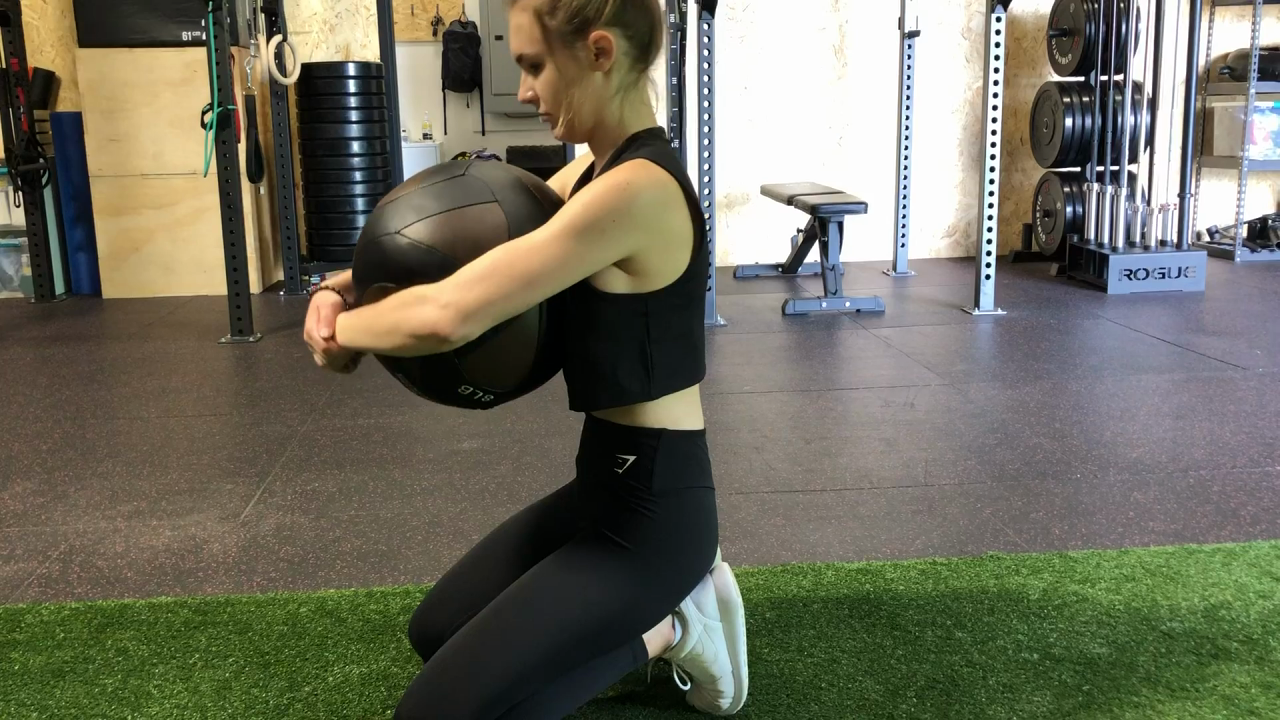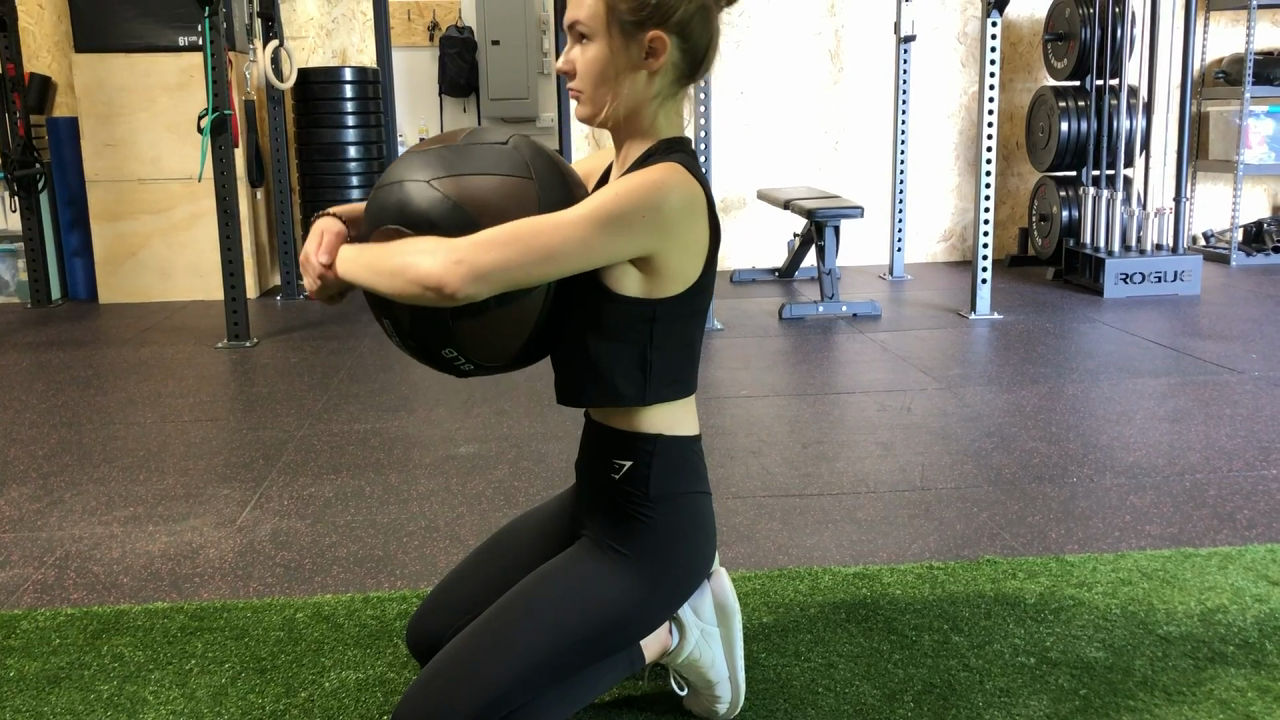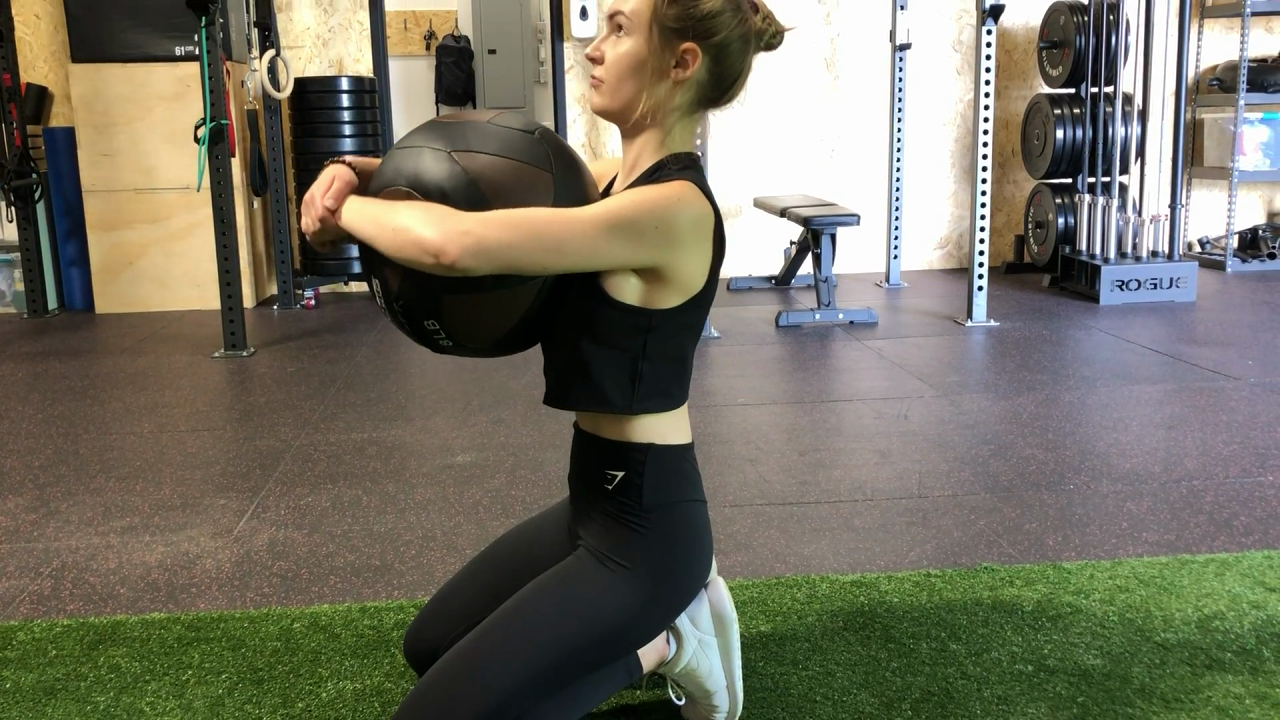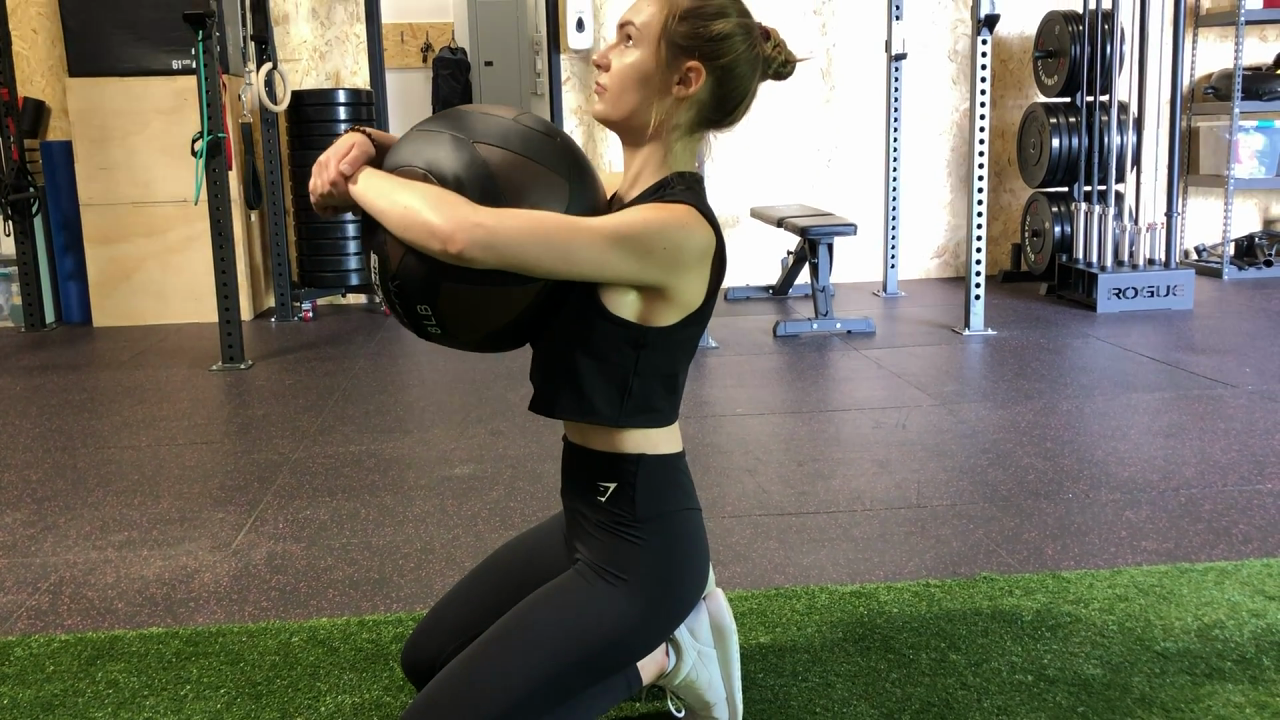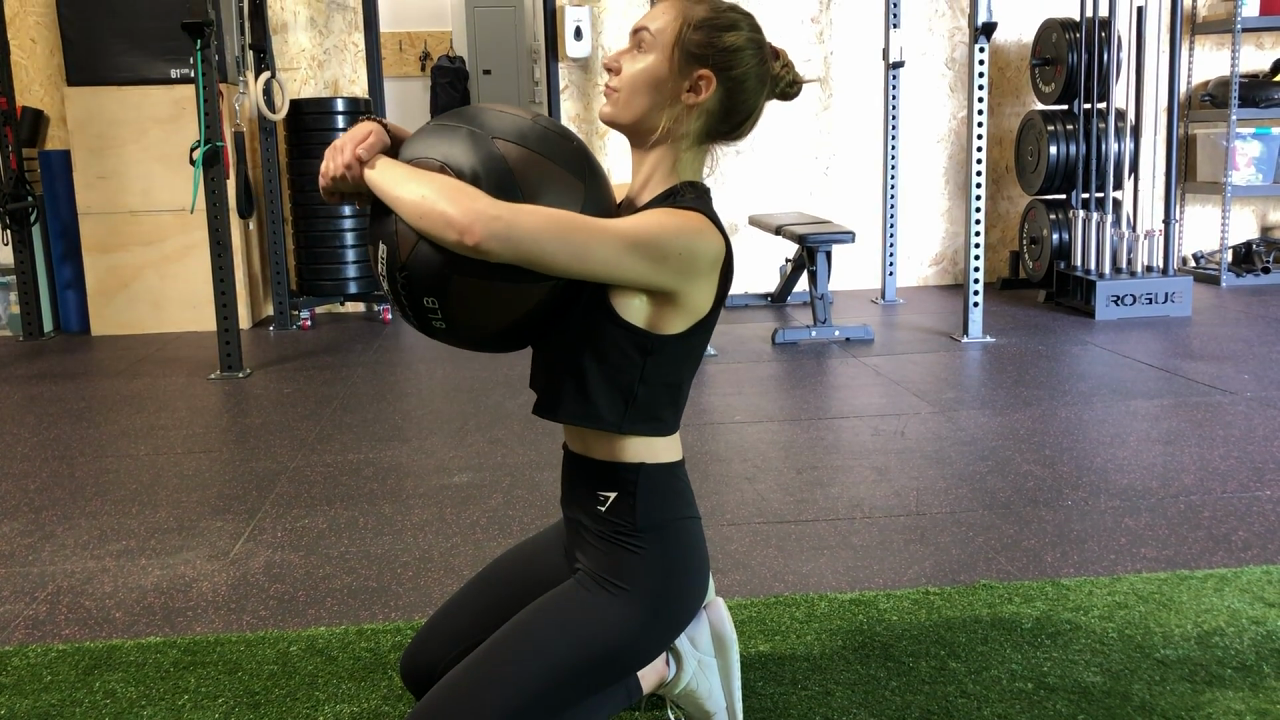
dt=0.5s
person 1, frame 1
left shoulder: (638, 188)
right shoulder: (599, 170)
left elbow: (449, 314)
left wrist: (343, 332)
right wrist: (344, 286)
left hip: (652, 508)
right hip: (608, 479)
right knee: (434, 631)
left ankle: (665, 628)
right ankle: (660, 607)
person 1, frame 2
left shoulder: (662, 192)
right shoulder: (614, 169)
left elbow: (452, 272)
left wrist: (341, 257)
right wrist: (343, 218)
left hip: (651, 514)
right hip: (606, 485)
right knee: (432, 637)
left ankle: (660, 635)
right ankle: (658, 610)
person 1, frame 3
left shoulder: (672, 207)
right shoulder: (619, 178)
left elbow: (456, 243)
left wrist: (346, 211)
right wrist: (354, 173)
left hip: (644, 523)
right hip: (600, 496)
right knee: (429, 647)
left ankle: (660, 643)
right ankle: (656, 621)
person 1, frame 4
left shoulder: (675, 228)
right shoulder: (627, 195)
left elbow: (462, 233)
left wrist: (357, 180)
right wrist: (370, 145)
left hip: (639, 538)
right hip: (593, 510)
right knee: (427, 659)
left ankle: (659, 656)
right ankle: (659, 632)
person 1, frame 5
left shoulder: (686, 236)
right shoulder: (629, 204)
left elbow: (479, 226)
left wrist: (372, 168)
right wrist: (383, 135)
left hip: (639, 546)
right hip: (593, 519)
right ankle: (655, 644)
